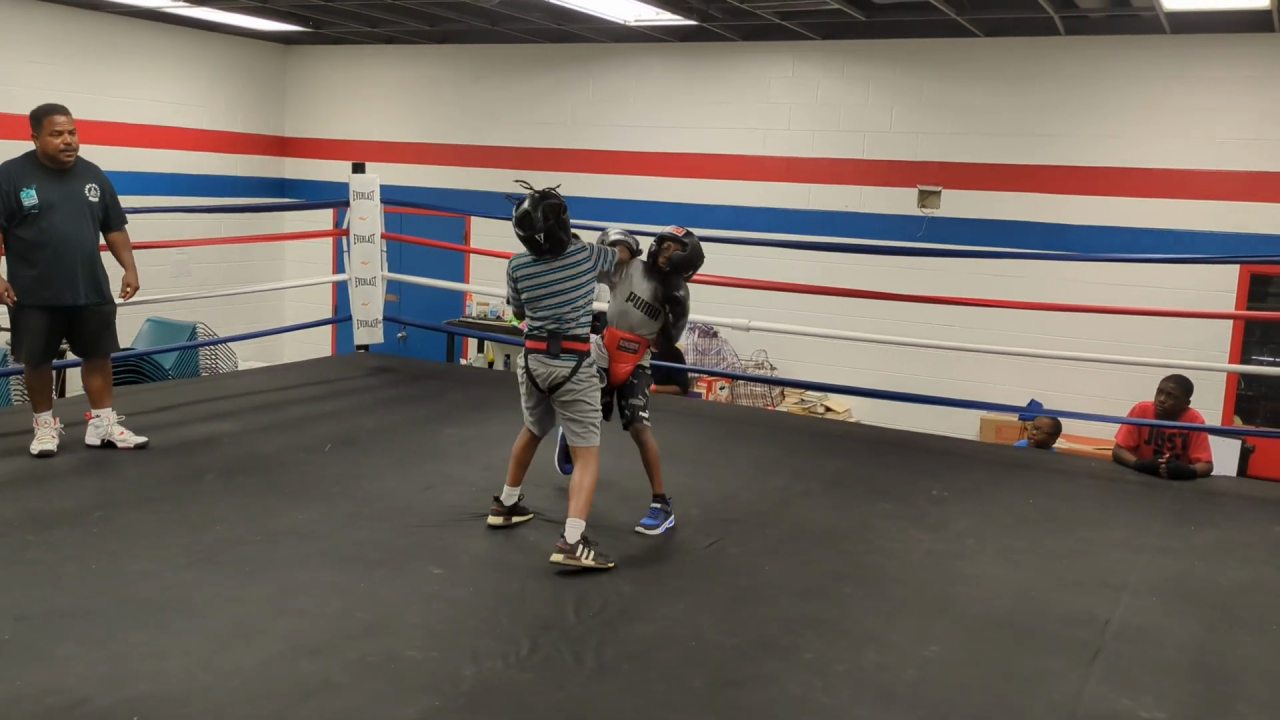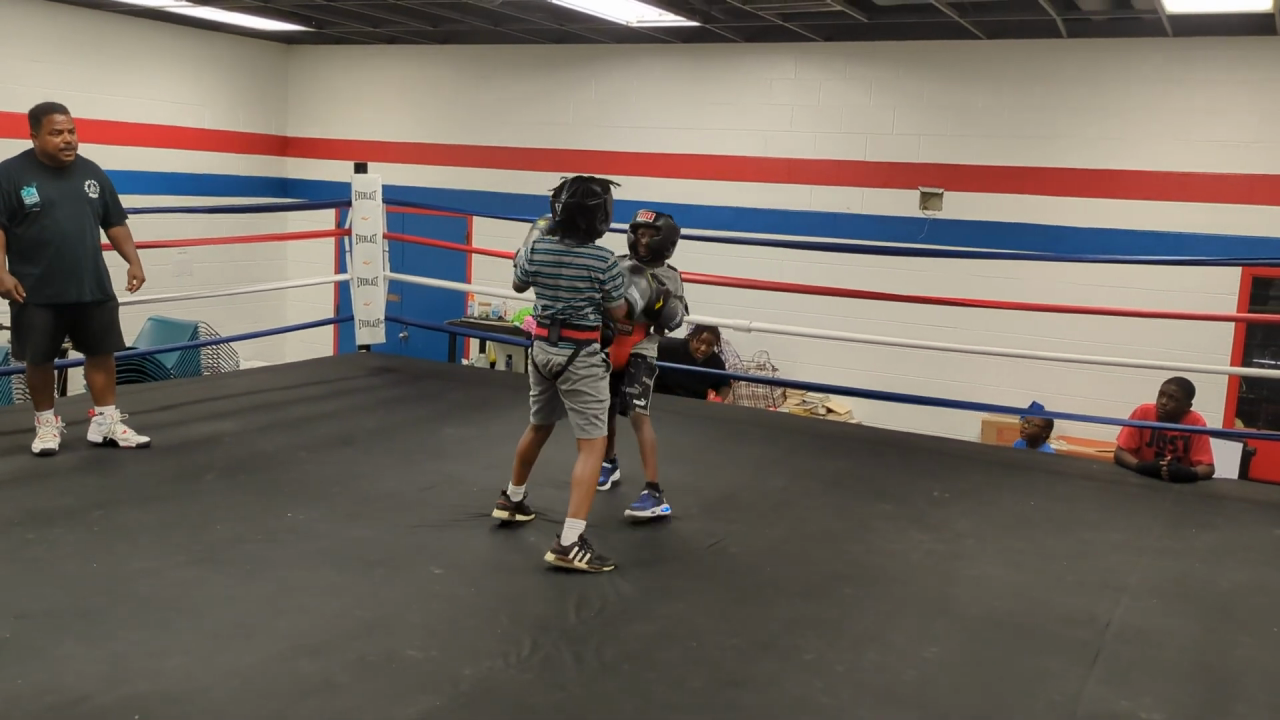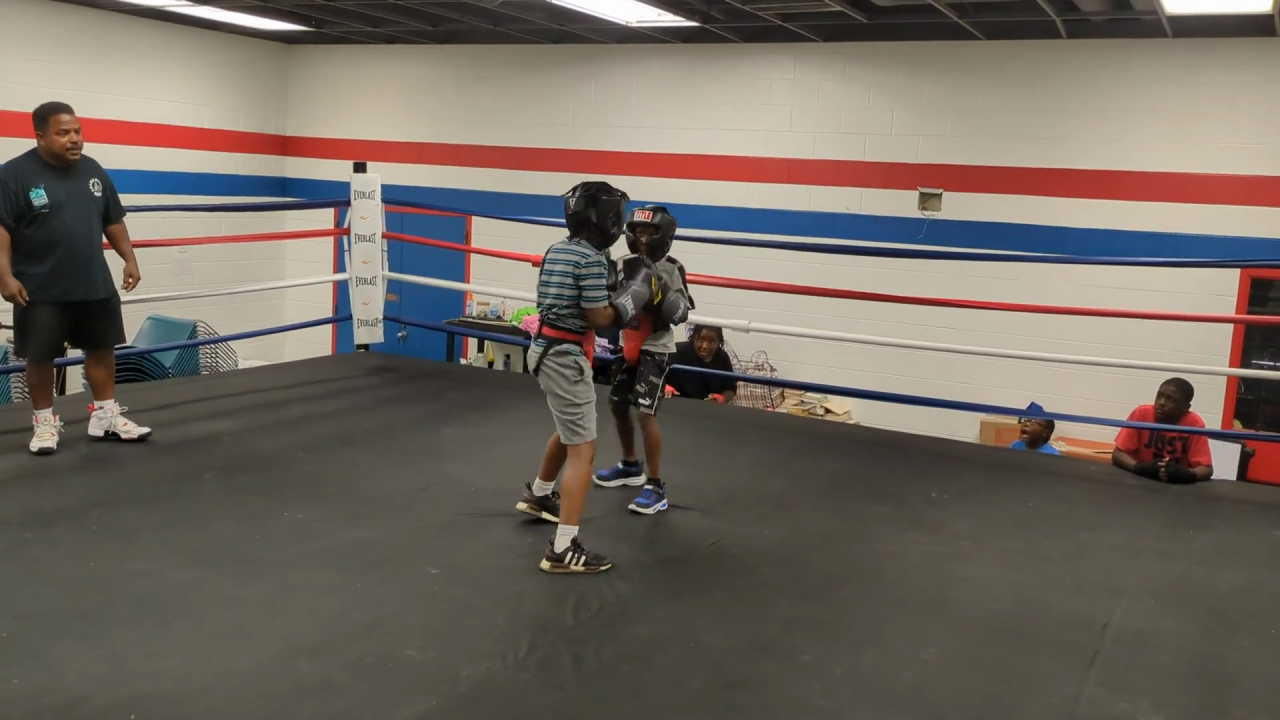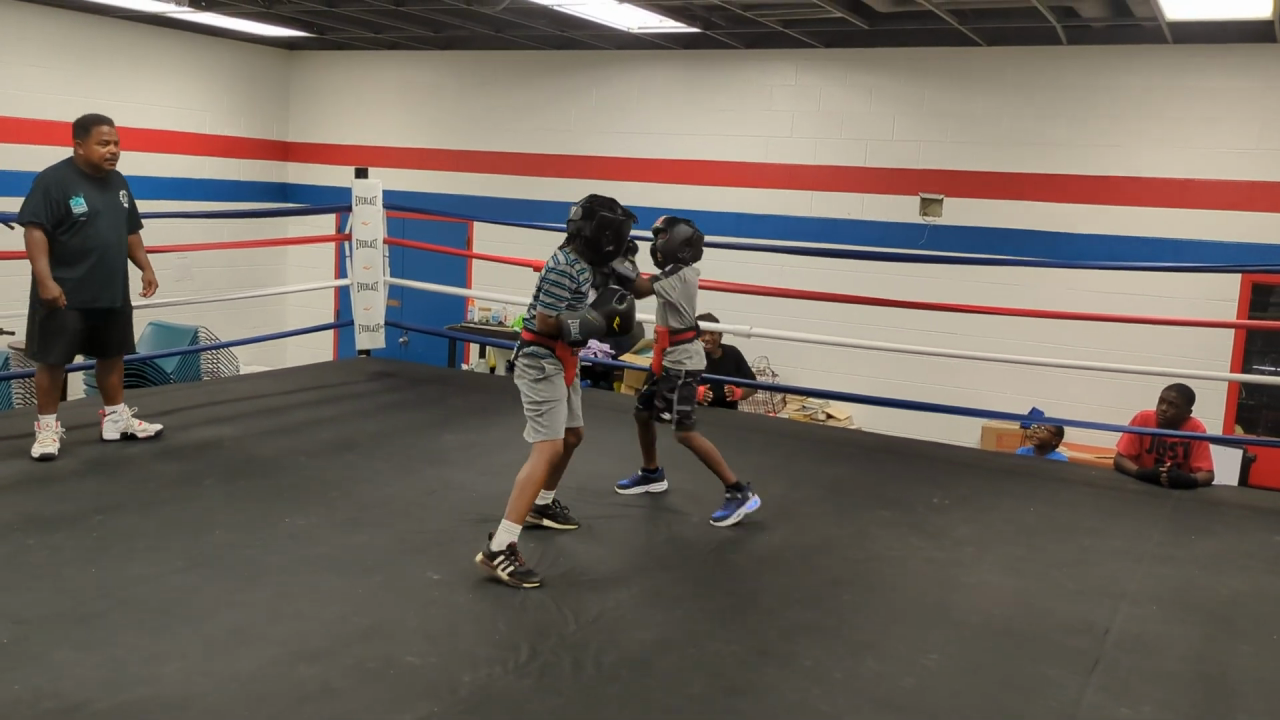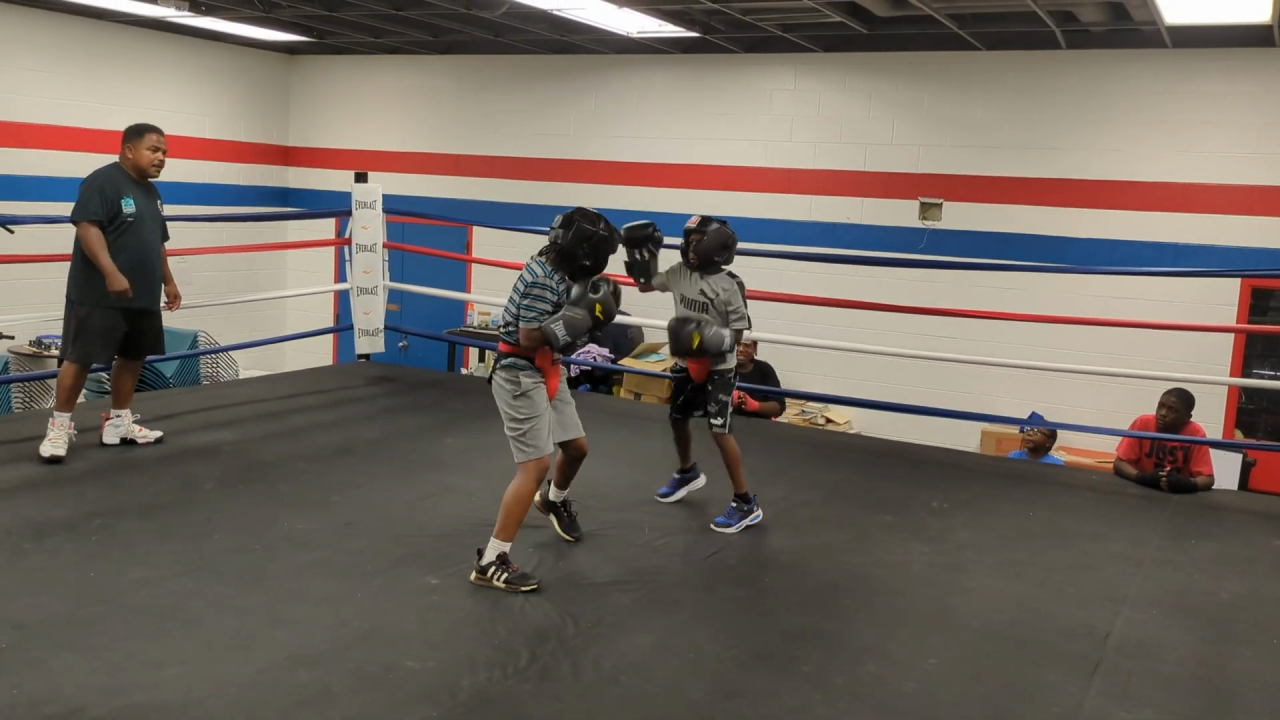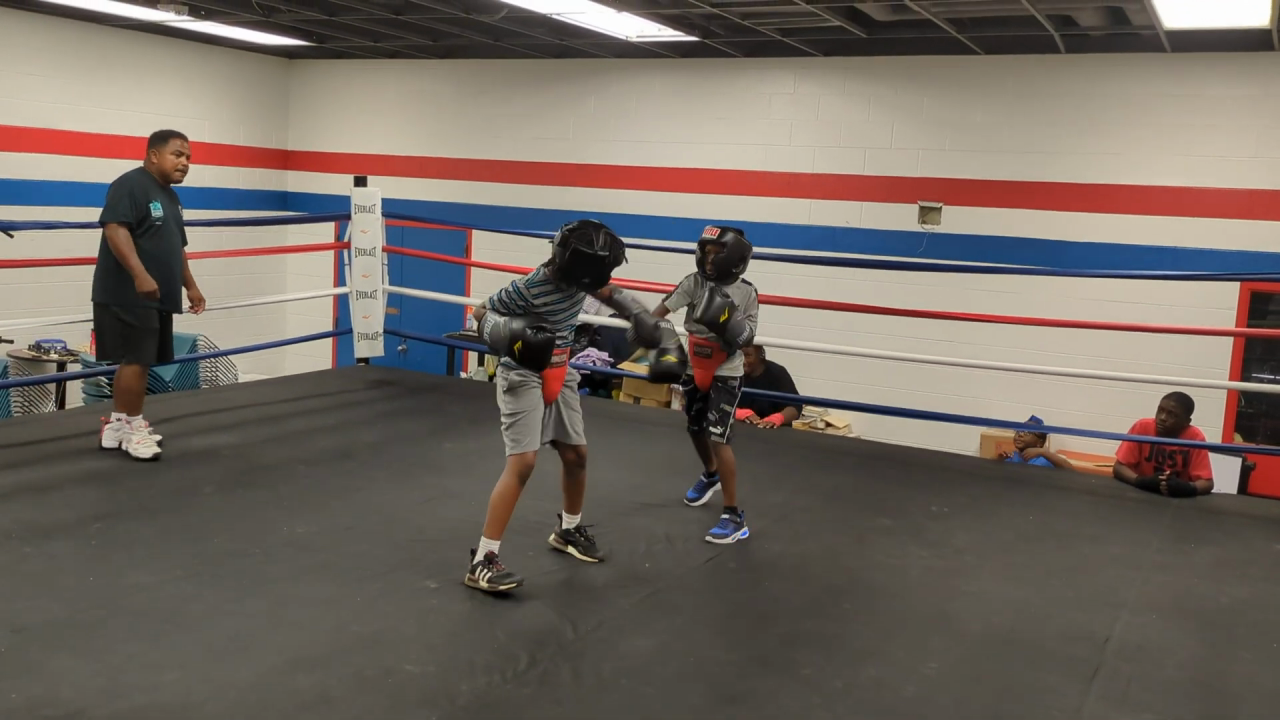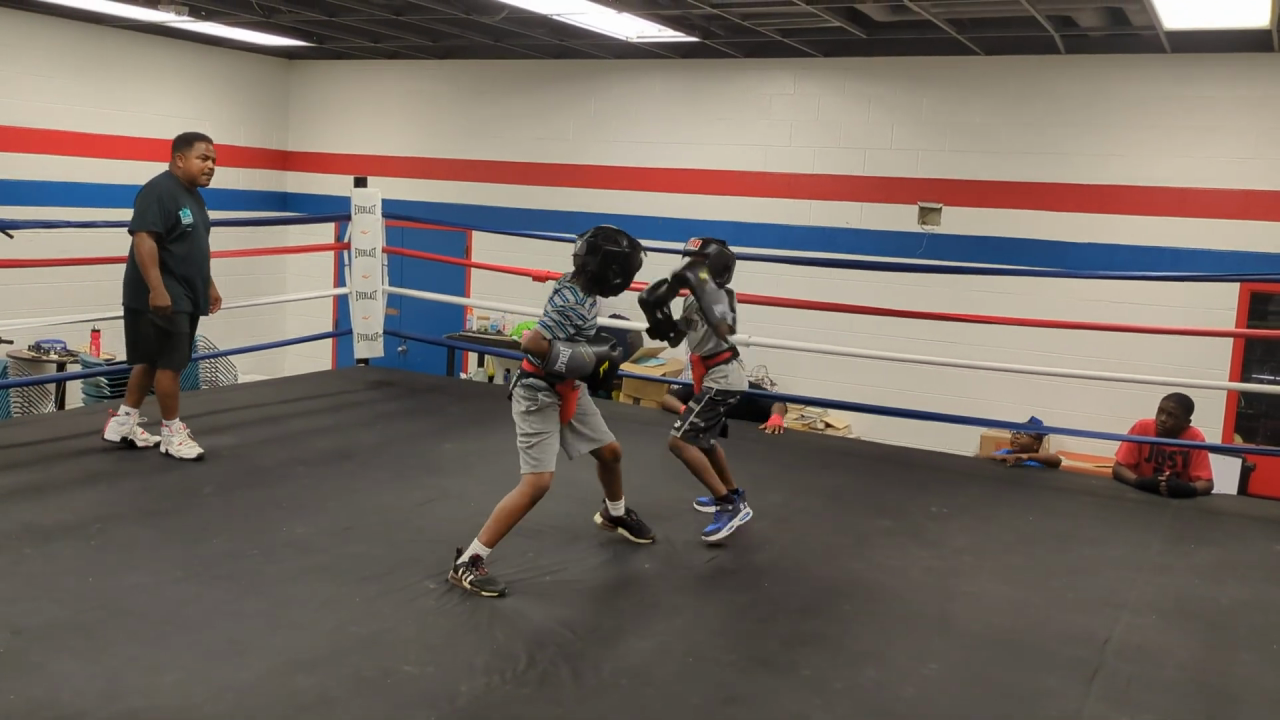
dt=0.3s
person 1, frame 1
left shoulder: (519, 267)
right shoulder: (586, 253)
right elbow: (625, 255)
right wrist: (623, 241)
left hip: (534, 360)
right hip: (574, 364)
left knee: (533, 429)
right knee: (587, 454)
left ankle: (505, 504)
right ankle: (574, 541)
person 1, frame 2
left shoulder: (541, 247)
right shoulder: (602, 259)
left elbow: (519, 285)
right elbow: (619, 313)
right wrist: (638, 294)
left hip: (543, 348)
right hip: (581, 355)
left knee: (539, 426)
right knee: (593, 446)
left ankle: (511, 500)
right ankle: (569, 541)
person 1, frame 3
left shoulder: (556, 252)
right shoulder: (588, 259)
right elbow: (600, 316)
right wrist: (639, 291)
left hip: (551, 353)
right hip: (563, 358)
left knee: (571, 432)
right knee: (583, 449)
left ankle: (539, 495)
right ankle: (563, 548)
person 1, frame 4
left shoulder: (583, 264)
right shoulder: (561, 267)
right elbow: (544, 324)
right wrist: (596, 320)
left hip: (561, 362)
right hip: (540, 364)
left knee: (572, 436)
right knee: (547, 450)
left ankle: (541, 504)
right ankle: (500, 547)
person 1, frame 5
left shoulder: (557, 267)
right shoulder: (536, 281)
right elbow: (530, 339)
right wrist: (582, 316)
left hip: (548, 373)
right hip: (518, 377)
left knee: (576, 447)
right knee: (536, 466)
left ankle: (556, 500)
right ankle: (493, 560)
person 1, frame 6
left shoulder: (574, 273)
right shoulder: (528, 287)
left elbow: (616, 297)
right elbow: (480, 314)
left wrist: (658, 331)
right wrist: (512, 335)
left hip: (559, 375)
right hip: (521, 377)
left knee: (576, 455)
right knee: (521, 463)
left ankle: (568, 529)
right ankle: (483, 560)
person 1, frame 7
left shoulder: (575, 286)
right shoulder: (570, 306)
right elbow: (532, 344)
right wrist: (584, 359)
left hip: (570, 392)
right hip: (537, 395)
left knee: (610, 453)
right knee: (535, 484)
left ankle: (616, 514)
right ankle: (469, 561)
person 2, frame 1
left shoulder: (93, 176)
left elbow: (114, 228)
left wrist: (130, 268)
left hip: (91, 290)
right hip: (33, 293)
left knee: (98, 355)
right knee: (37, 359)
left ankle: (103, 424)
right ankle: (45, 426)
person 2, frame 2
left shoulder: (91, 172)
left elbow: (115, 223)
left wrist: (134, 261)
left hip: (92, 287)
right hip: (37, 291)
left knee: (102, 351)
right knee: (39, 358)
left ankle: (105, 422)
right ankle: (47, 424)
person 2, frame 3
left shoulder: (93, 171)
left elbow: (113, 221)
left wrist: (129, 259)
left hip: (95, 285)
right hip: (41, 290)
left knee: (102, 347)
right knee: (40, 355)
left ankle: (105, 417)
right ankle: (45, 423)
person 2, frame 4
left shoulder: (118, 182)
right shoulder: (53, 181)
left elbow: (130, 232)
right elbow: (34, 230)
left wrist: (146, 268)
right wrist: (45, 279)
left hip: (113, 293)
right hip: (65, 294)
left knee: (113, 355)
right knee: (52, 360)
left ankle: (116, 419)
right ankle: (47, 428)
person 2, frame 5
left shoulder: (151, 191)
right shoulder: (102, 182)
right elbow: (86, 228)
left wrist: (169, 282)
right wrist: (112, 273)
left hip: (141, 295)
right hip: (99, 295)
left knee: (133, 358)
right knee: (81, 358)
left ankle: (120, 423)
right ankle: (59, 426)
person 2, frame 6
left shoulder: (170, 195)
right shoulder: (130, 185)
left elbow: (176, 248)
right elbow: (115, 229)
left wrist: (190, 286)
right wrist: (140, 275)
left hip: (158, 297)
right hip: (126, 295)
left knee: (141, 360)
right knee: (135, 359)
left ankle: (117, 427)
right ankle: (132, 428)
person 2, frame 7
left shoulder: (193, 195)
right shoulder: (159, 191)
right elbow: (143, 239)
left wrist: (209, 285)
right wrist: (157, 289)
left hip: (184, 297)
right hip: (162, 298)
left knee: (151, 361)
right knee: (169, 363)
left ankle: (121, 423)
right ankle: (173, 432)
person 3, frame 1
left shoulder: (675, 295)
right shoulder: (628, 268)
left elbow: (666, 343)
left wrist: (678, 312)
left hip: (636, 366)
right hip: (602, 358)
left knee: (640, 430)
left ankle: (661, 505)
person 3, frame 2
left shoulder: (669, 277)
right shoulder: (621, 265)
left elbow: (674, 321)
left hip: (641, 353)
right hip: (609, 348)
left knee: (639, 415)
right knee: (605, 412)
left ankle: (653, 492)
right ankle: (610, 464)
person 3, frame 3
left shoulder: (671, 268)
left elbow: (681, 312)
left wrist: (663, 297)
left hip: (657, 348)
right hip: (630, 345)
left knee: (645, 414)
right knee: (619, 405)
left ankle: (655, 487)
right ankle: (630, 464)
person 3, frame 4
left shoulder: (680, 273)
right shoulder: (680, 272)
left elbow: (641, 288)
right elbow: (646, 288)
left wrist: (617, 269)
right wrist: (627, 270)
left hip: (682, 363)
right hip: (668, 359)
left knee: (685, 432)
right knee: (643, 414)
left ankle: (739, 492)
right ankle: (651, 473)
person 3, frame 5
left shoulder: (729, 284)
right shoulder: (681, 272)
left elbow: (739, 331)
right elbow: (646, 283)
left wrist: (707, 340)
right wrist: (640, 252)
left hip: (719, 365)
right hip: (686, 362)
left knee: (720, 431)
right knee: (678, 418)
left ankle: (746, 504)
right ankle: (687, 473)
person 3, frame 6
left shoulder: (745, 292)
right shoulder: (693, 283)
left elbow: (746, 341)
right elbow: (662, 310)
left wrist: (727, 320)
left hip: (726, 372)
right hip: (694, 369)
left knee: (717, 440)
right knee: (696, 430)
left ankle: (733, 516)
right ankle: (711, 474)
person 3, frame 7
left shoulder: (721, 293)
right shoulder: (693, 298)
left elbow: (726, 329)
right elbow: (670, 336)
left wrist: (703, 285)
right wrist: (657, 316)
left hip: (722, 383)
right hip: (719, 380)
left knee: (678, 442)
right knee: (702, 439)
left ankle: (731, 504)
right ankle: (730, 495)
